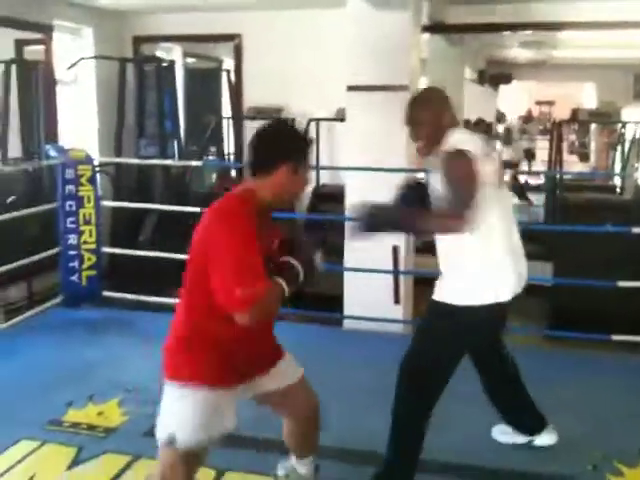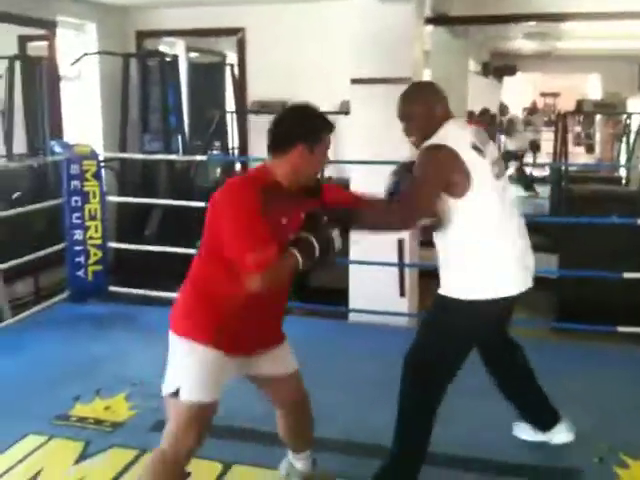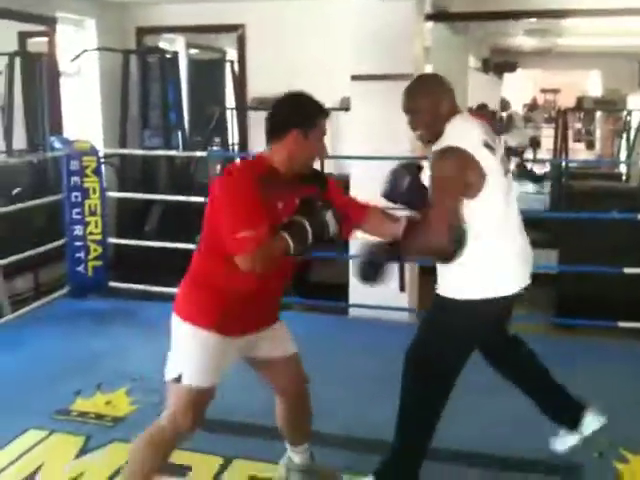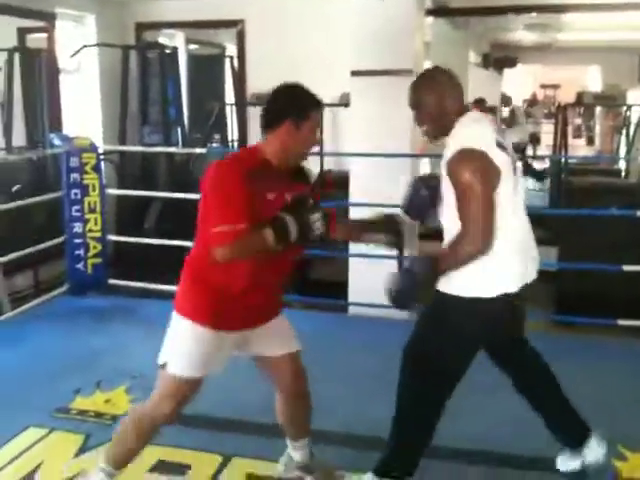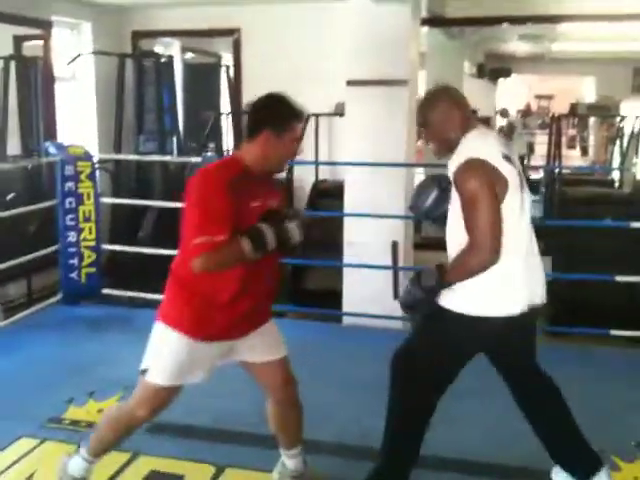
dt=0.1s
person 1, frame 1
left shoulder: (456, 156)
right shoulder: (468, 148)
left elbow: (457, 219)
left wrist: (392, 217)
right wrist: (422, 208)
left hip: (473, 288)
right hip: (492, 282)
left knee: (418, 376)
right knee: (487, 351)
right ankle: (532, 425)
person 1, frame 2
left shoulder: (440, 152)
right shoulder: (474, 141)
left elbow: (405, 215)
left wrist: (344, 211)
left hip: (474, 286)
right hip: (507, 272)
left knee: (422, 371)
right knee: (495, 345)
right ankle: (546, 421)
person 1, frame 3
left shoulder: (450, 155)
right shoulder: (480, 135)
left elbow: (440, 237)
right wrist: (419, 192)
left hip: (477, 284)
right hip: (508, 271)
left knee: (426, 367)
right knee: (496, 343)
right ankle: (573, 415)
person 1, frame 4
left shoulder: (465, 155)
right shoulder: (482, 130)
left elbow: (475, 240)
right wrist: (437, 199)
left hip: (479, 285)
right hip: (511, 274)
left knee: (423, 366)
right knee: (512, 351)
right ankle: (580, 441)
person 1, frame 5
left shoulder: (472, 166)
right shoulder: (491, 148)
left elbow: (486, 251)
left wrist: (432, 280)
right wrist: (444, 207)
left hip: (479, 303)
right hip: (521, 294)
left knee: (413, 371)
right knee: (525, 374)
person 2, frame 1
left shoulder: (254, 212)
right shoulder: (233, 223)
right elbow: (248, 311)
right wrist: (292, 269)
left hip: (253, 353)
right hip: (203, 363)
left knee: (305, 407)
person 2, frame 2
left shoulder: (307, 192)
right shoulder: (241, 195)
right elbow: (257, 277)
right wrist: (311, 245)
left hip: (259, 329)
right hip: (204, 330)
left knee: (294, 401)
right knee: (182, 442)
person 2, frame 3
left shoulder: (309, 182)
right shoulder: (238, 181)
left elbow: (366, 218)
right elbow: (250, 258)
right wrist: (305, 229)
left hip: (258, 315)
right hip: (206, 315)
left knee: (293, 387)
right knee: (179, 420)
person 2, frame 4
left shoulder: (296, 176)
right shoulder: (229, 173)
left elbow: (321, 227)
right elbow: (226, 250)
right wrist: (287, 229)
left hip: (262, 310)
right hip: (208, 309)
left knee: (293, 382)
right knee: (167, 403)
person 2, frame 5
left shoulder: (268, 183)
right shoulder: (212, 183)
left elbow: (283, 233)
right elbow: (203, 260)
left wrist: (285, 231)
right wrist: (264, 237)
left hip: (250, 317)
right hip: (192, 319)
left knee: (284, 389)
right knee: (144, 407)
